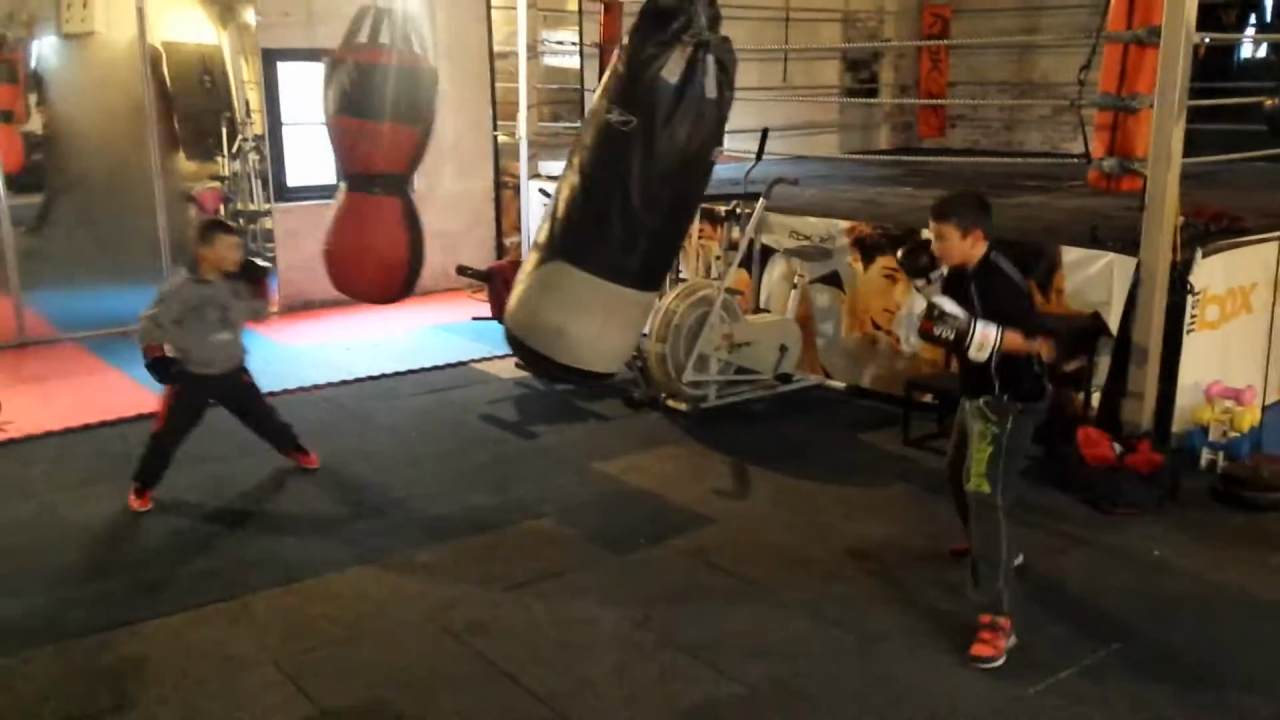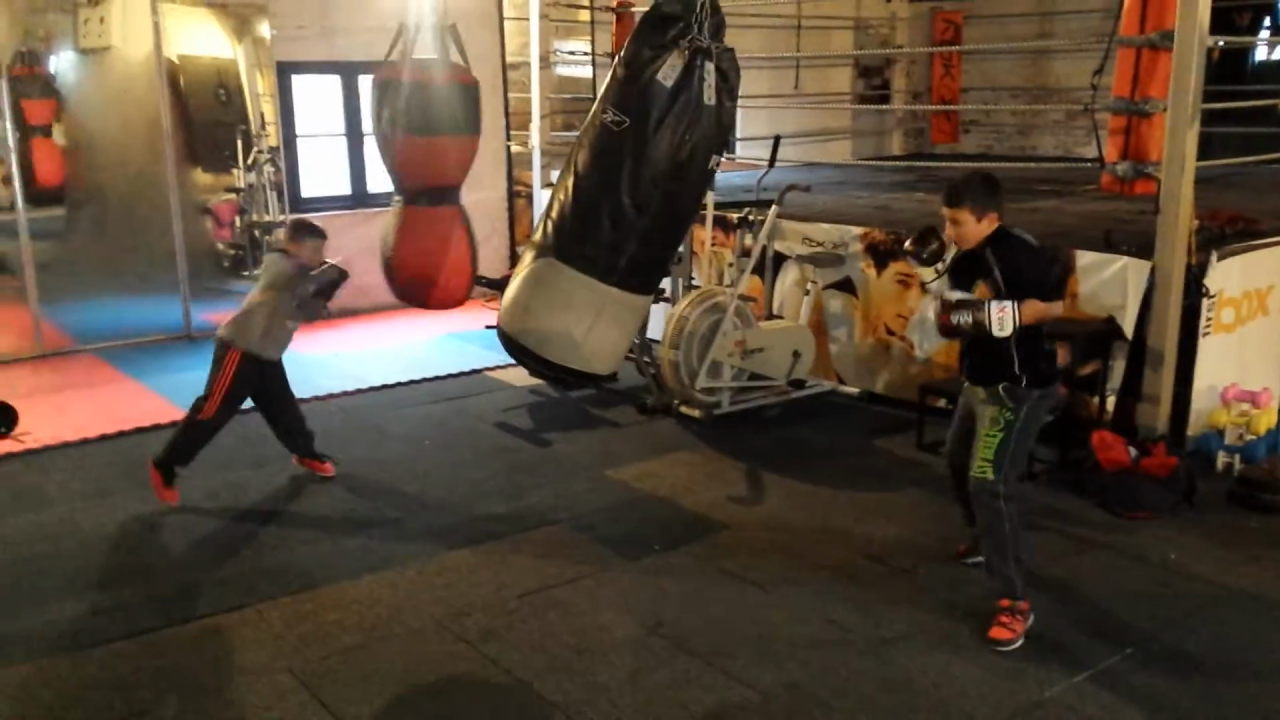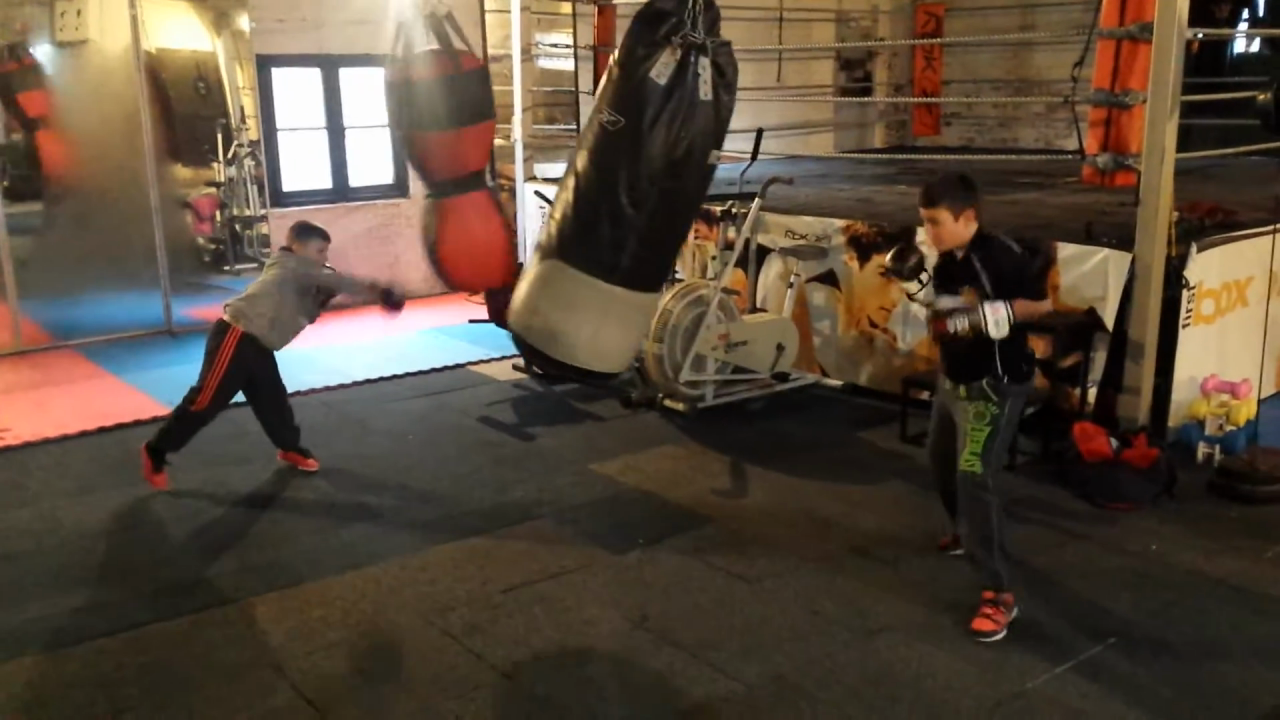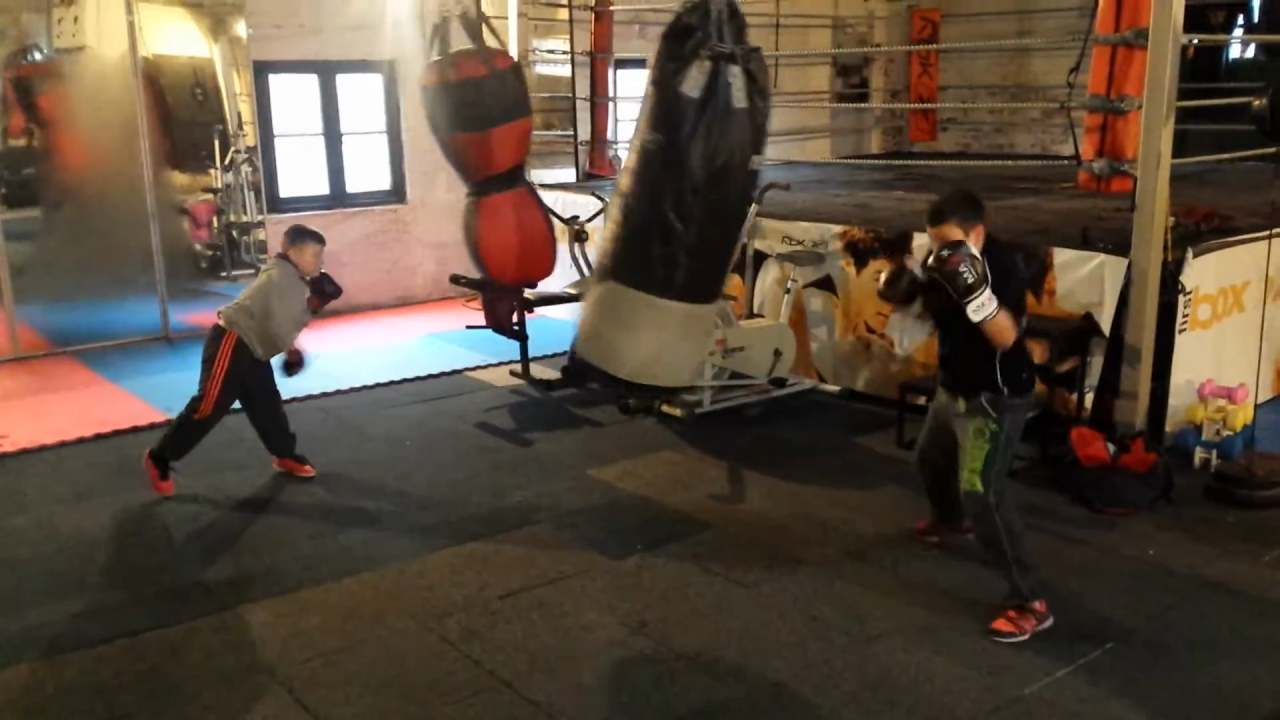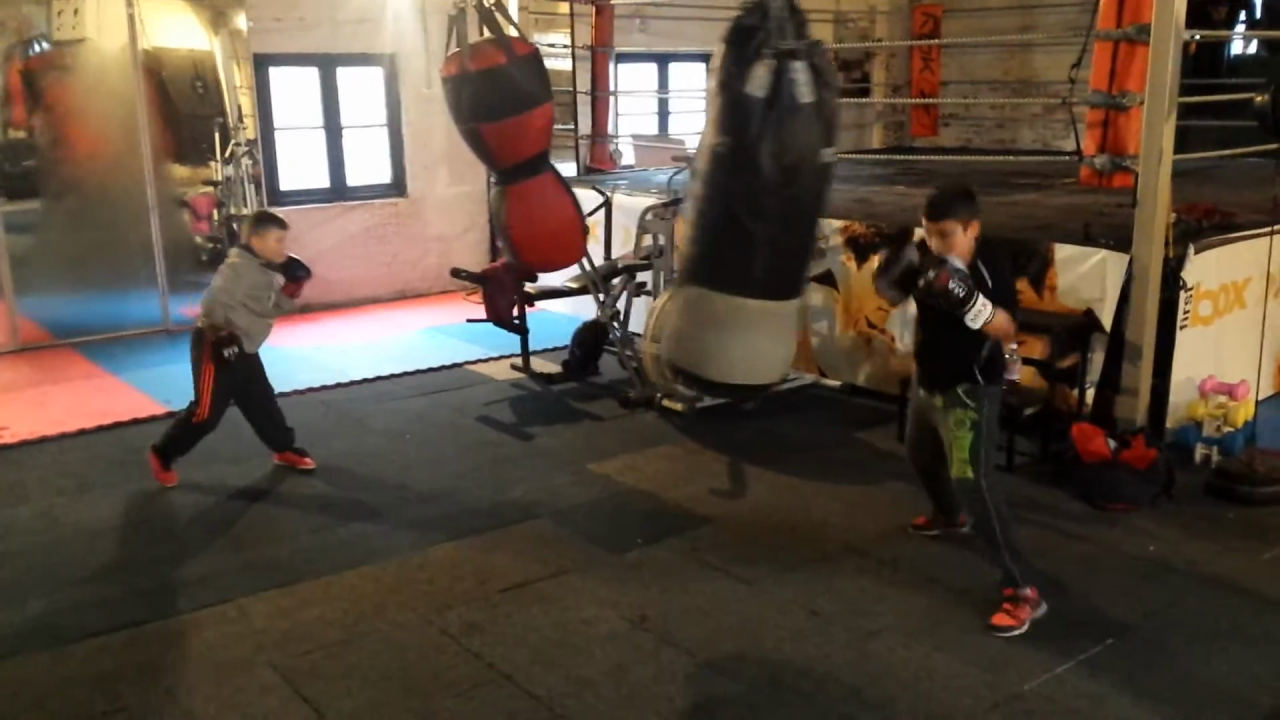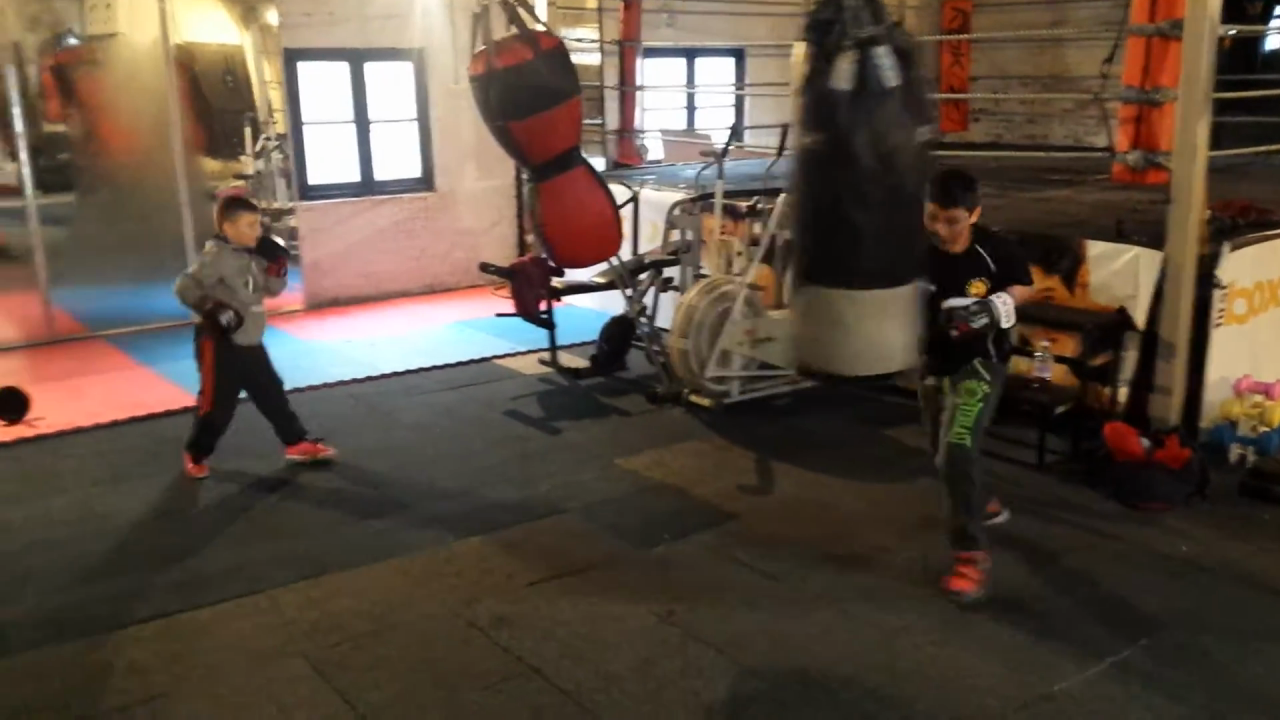
dt=0.2s
person 1, frame 1
left shoulder: (1001, 280)
right shoulder: (963, 270)
left elbow: (1036, 344)
right elbow: (951, 313)
left wrist: (968, 332)
left hip: (1009, 403)
right hip: (978, 396)
left knee: (985, 497)
right knee: (960, 475)
left ankle: (997, 620)
right ankle: (995, 552)
person 1, frame 2
left shoulder: (1019, 253)
right shoulder: (968, 252)
left elbow: (1053, 305)
right elbow: (952, 299)
left wrist: (987, 316)
left hip: (1020, 389)
right hip: (980, 382)
left knee: (989, 484)
right knee: (961, 464)
left ankle: (1015, 602)
right ankle: (988, 538)
person 1, frame 3
left shoulder: (1002, 253)
right shoulder: (951, 254)
left elbow: (1041, 305)
left wrist: (979, 318)
left hip: (999, 383)
right hip: (955, 378)
left knee: (975, 477)
right knee: (943, 460)
left ankle: (999, 594)
right ankle: (969, 533)
person 1, frame 4
left shoulder: (1006, 267)
right shoulder: (945, 267)
left elbow: (1007, 335)
left wrist: (975, 288)
left hip: (997, 398)
right hip: (954, 388)
left knee: (979, 494)
right knee: (931, 461)
left ankle: (1030, 600)
right ankle: (951, 521)
person 1, frame 5
left shoulder: (992, 268)
right shoulder: (927, 259)
left elbow: (1003, 328)
left wrist: (966, 297)
left hip: (973, 388)
right hip: (928, 381)
left knee: (970, 481)
right knee: (922, 457)
left ankle: (1021, 591)
right ankle: (948, 514)
person 1, frame 6
left shoulder: (995, 248)
left elbow: (1025, 288)
left wrist: (992, 309)
left hip: (977, 364)
right hip: (933, 363)
left knee: (956, 450)
right knee: (943, 448)
left ankle: (971, 551)
right ankle: (983, 506)
person 2, frame 1
left shoulder: (235, 282)
right shoulder: (183, 287)
left elbow: (256, 313)
right elbow: (150, 324)
left wrist: (257, 288)
right wrist: (154, 353)
left hip: (230, 368)
right hip: (191, 373)
left knee: (259, 413)
right knee: (169, 430)
left ankle: (292, 448)
right ankle: (142, 485)
person 2, frame 2
left shoulder: (297, 275)
right shoulder: (281, 265)
left elbow: (311, 313)
right elbow: (282, 279)
left wrist: (323, 293)
right wrist: (310, 278)
left hip: (267, 357)
right hip: (242, 352)
left knee: (285, 410)
right knee: (212, 413)
left ankle: (306, 453)
right ankle: (165, 468)
person 2, frame 3
left shoulder: (293, 271)
right shoulder: (295, 267)
left elbow: (301, 315)
right elbow: (334, 281)
left wrist: (321, 298)
right wrist: (379, 291)
left hip: (259, 344)
right hip: (237, 338)
left knee: (274, 400)
right knee: (207, 400)
left ankle: (290, 448)
right ankle: (156, 452)
person 2, frame 4
left shoulder: (294, 280)
right shoulder: (282, 277)
left elbow: (296, 320)
right elbow: (281, 322)
left wrist: (315, 301)
right wrist: (292, 351)
left hip: (256, 352)
right hip: (232, 343)
left knee: (269, 406)
right knee: (209, 408)
left ankle: (285, 456)
right ankle: (159, 460)
person 2, frame 5
left shoulder: (269, 270)
right shoulder: (240, 268)
left elbow: (279, 308)
right elbow: (212, 304)
left wrist: (293, 285)
right wrist: (223, 336)
left hip: (244, 350)
right hip: (217, 347)
left knee: (263, 401)
right knee: (207, 412)
left ankle: (284, 448)
right ankle: (162, 455)
person 2, frame 6
left shoulder: (253, 255)
right shoulder: (216, 257)
left elbow: (272, 289)
right elbow: (186, 287)
left wrist: (277, 265)
right wrist: (212, 310)
left hip: (249, 342)
right hip: (219, 341)
left knee: (272, 393)
right knee: (217, 404)
left ankle: (299, 442)
right ankle: (196, 453)
